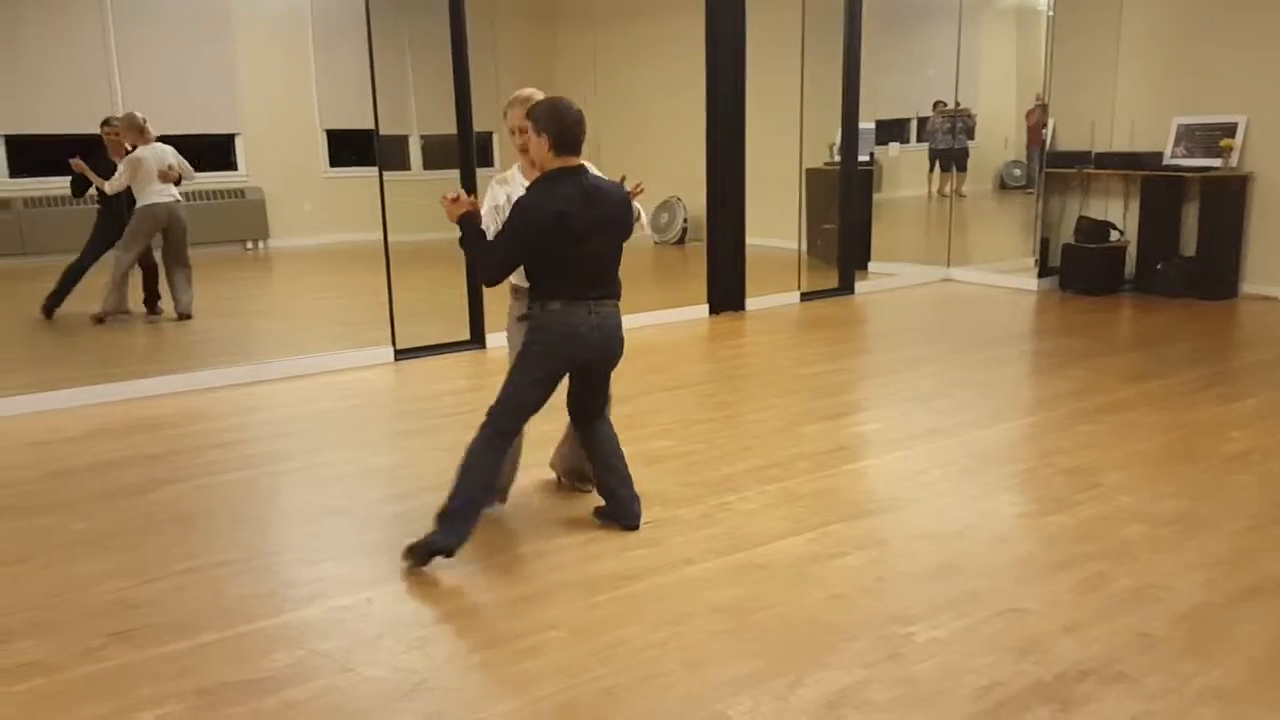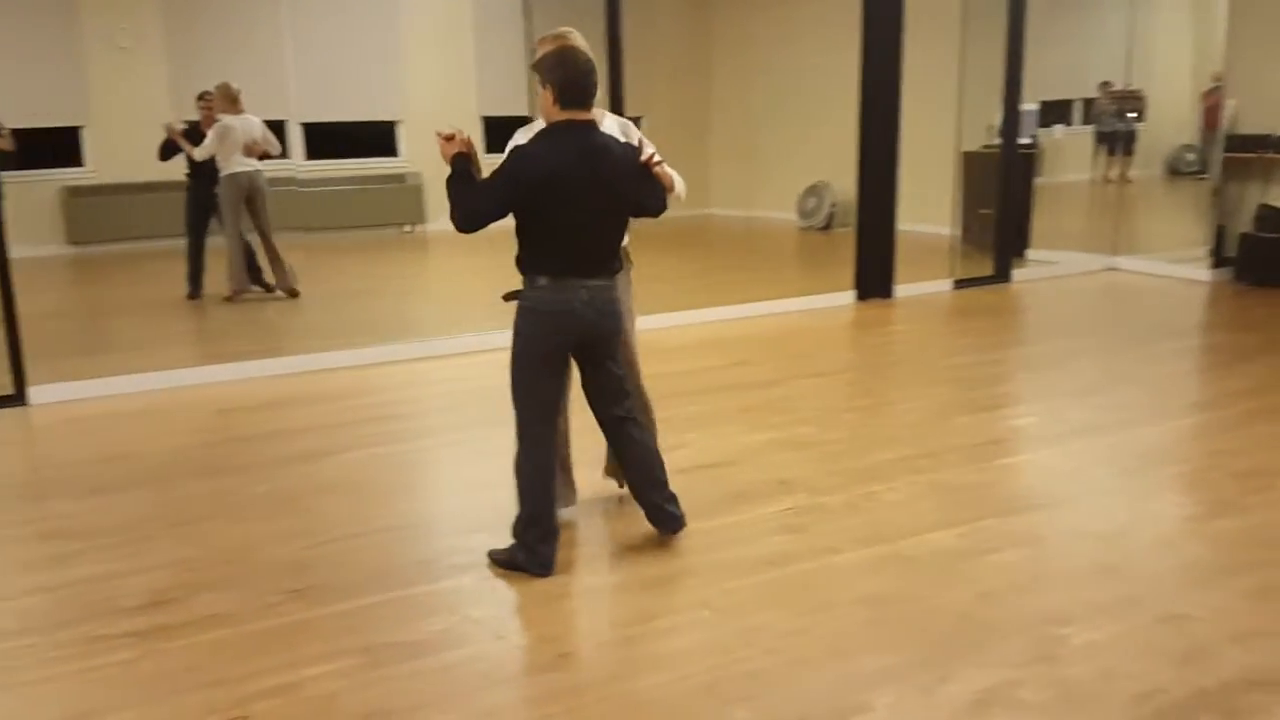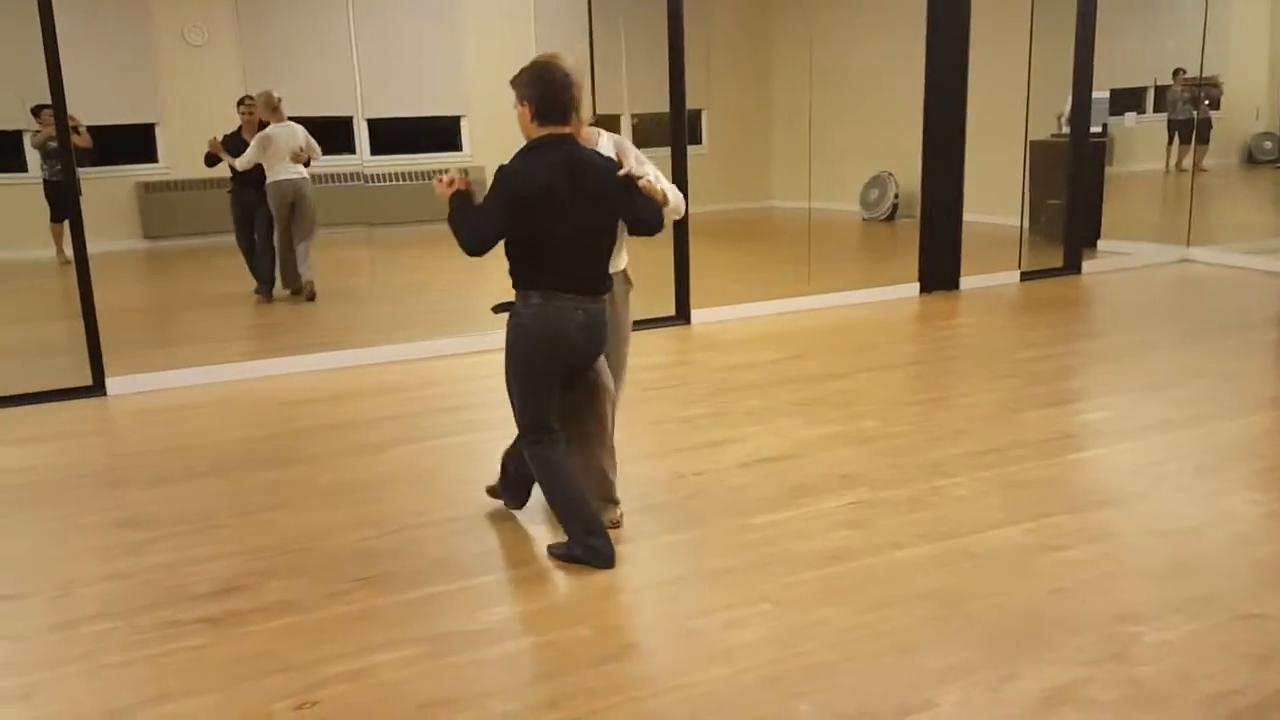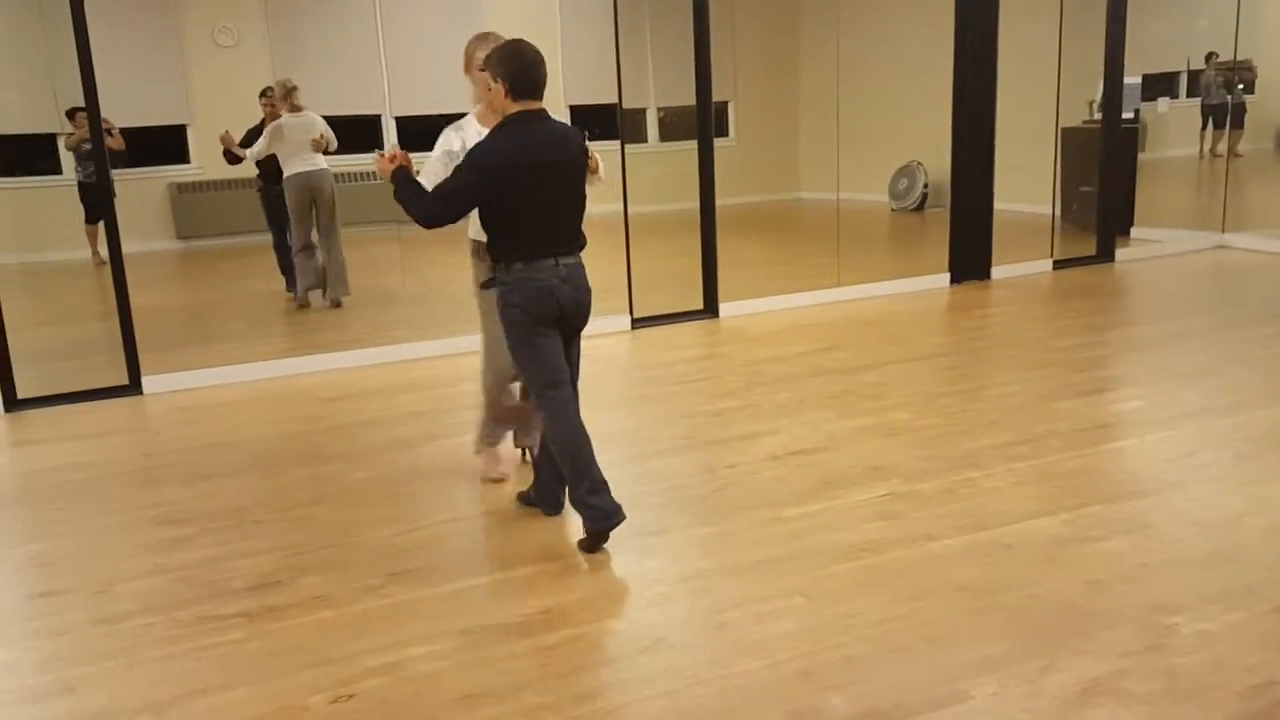
dt=0.7s
person 1, frame 1
left shoulder: (535, 205)
right shoulder: (612, 195)
left elbow: (490, 271)
left wrist: (467, 221)
left hip: (556, 325)
right hip: (608, 323)
left knee: (498, 428)
right knee: (591, 415)
left ankle: (448, 532)
right ankle: (624, 506)
person 1, frame 2
left shoulder: (530, 160)
right shoulder: (621, 157)
left elbow: (469, 217)
right elbow: (653, 203)
left wrist: (460, 164)
right wrist: (648, 170)
left hip: (546, 302)
right hip: (603, 299)
left knee: (537, 430)
right knee: (620, 412)
left ankle: (535, 549)
right ankle: (664, 512)
person 1, frame 3
left shoulder: (518, 176)
right shoulder: (604, 170)
left elbow: (475, 240)
right elbow: (650, 222)
left wrist: (458, 199)
right wrist: (637, 185)
left hip: (540, 317)
right hip: (594, 315)
left knee: (541, 431)
right knee: (545, 413)
left ankle: (590, 541)
right ankle: (514, 487)
person 1, frame 4
left shoulder: (493, 152)
right shoulder: (572, 141)
left elbow: (433, 212)
left wrist: (399, 177)
left hip: (524, 286)
right hip: (572, 278)
left knee: (553, 396)
right knee: (560, 389)
left ankle: (597, 507)
right ankle: (548, 488)
person 2, frame 1
left shoulder: (583, 176)
right shoulder: (502, 189)
left elbow: (630, 220)
left wrist: (627, 205)
right hip: (530, 301)
left ankle: (574, 465)
person 2, frame 2
left shoulder: (619, 130)
right shoulder: (530, 140)
left elbow: (675, 191)
left wrist: (661, 175)
left knee: (624, 368)
right ankle: (553, 490)
person 2, frame 3
left shoulder: (615, 150)
left elbow: (676, 205)
left wrist: (654, 190)
left hip: (610, 285)
left knee: (604, 393)
right knee: (594, 390)
right ankle: (598, 496)
person 2, frame 4
right shoulder: (457, 137)
left elbow: (590, 173)
right elbow: (426, 193)
left wrist: (588, 163)
right hip: (491, 253)
right knee: (501, 355)
left ankle: (534, 437)
right ankle: (491, 441)
person 3, frame 1
left shoulder: (133, 159)
right shoulder: (168, 150)
left elbow: (111, 188)
right elbow: (190, 174)
left wrist: (85, 170)
left hip: (149, 210)
right hip: (174, 207)
left knee: (124, 255)
right knee: (177, 261)
left ankle: (112, 307)
right ankle: (184, 307)
person 3, frame 2
left shoulder: (221, 127)
right shoulder: (256, 123)
left elbow: (199, 155)
right elbow: (277, 149)
left wrist: (178, 138)
left hip: (232, 179)
right hip: (256, 177)
left knee: (233, 233)
right knee: (265, 231)
left ankle: (239, 287)
right ankle: (285, 282)
person 3, frame 3
left shoulder: (264, 137)
right shoulder: (299, 129)
left elbow: (241, 165)
right elbow: (317, 154)
left wrist: (220, 152)
left hip: (277, 187)
right hip: (301, 183)
left knee: (284, 238)
right knee: (302, 236)
left ankle: (295, 284)
right ankle: (306, 278)
person 3, frame 4
left shoulder: (277, 127)
right shoulder: (316, 120)
left elbow: (252, 155)
right elbow: (333, 146)
left wrist: (232, 146)
left hip: (296, 180)
right hip: (322, 176)
left knee: (301, 238)
right knee: (329, 235)
left ankle: (304, 292)
right ankle: (335, 293)
person 4, frame 1
right shoulder: (96, 163)
left elbow: (165, 174)
right elbow: (77, 192)
left wrist: (172, 175)
right wrist: (78, 173)
left hip: (133, 216)
right hip: (108, 218)
left knee: (147, 262)
right knee: (84, 261)
left ankle: (152, 302)
right ankle: (52, 301)
person 4, frame 2
right shoulder: (189, 134)
right elbow: (164, 155)
right wrist: (170, 138)
right hip: (198, 191)
left knee: (237, 235)
right knee: (195, 240)
left ankle: (258, 277)
right ankle: (194, 285)
person 4, frame 3
right shoulder: (231, 139)
right elbow: (210, 162)
right wrist: (213, 151)
left hip: (265, 195)
right hip: (241, 195)
left knee: (263, 240)
right knee: (245, 242)
left ankle: (267, 286)
right ankle: (262, 281)
person 4, frame 4
right shoulder: (254, 133)
right elbow: (235, 159)
right wrist: (228, 148)
right hip: (268, 191)
right knee: (278, 240)
left ankle: (298, 283)
right ankle: (289, 280)
